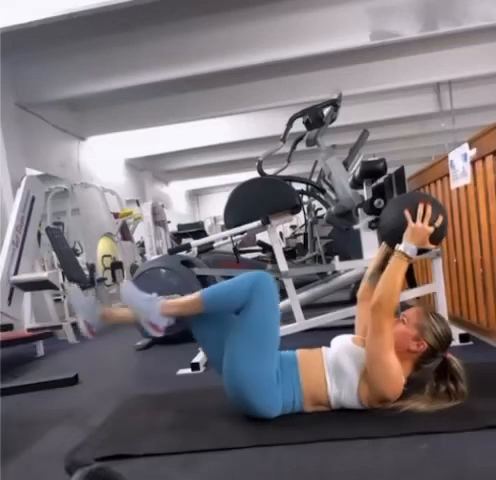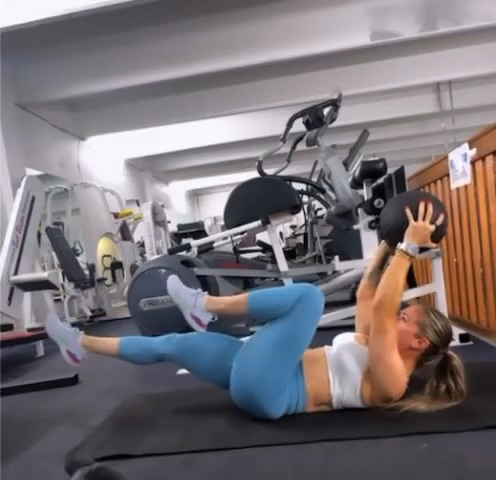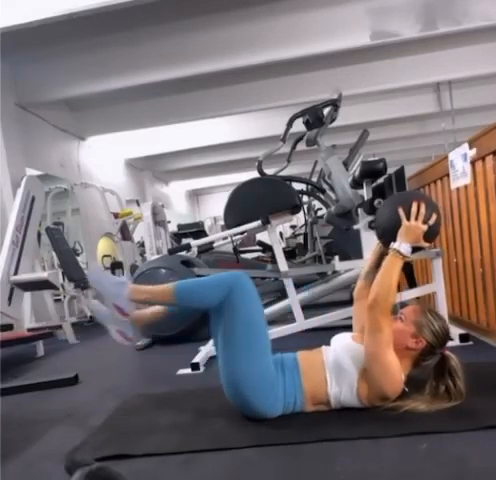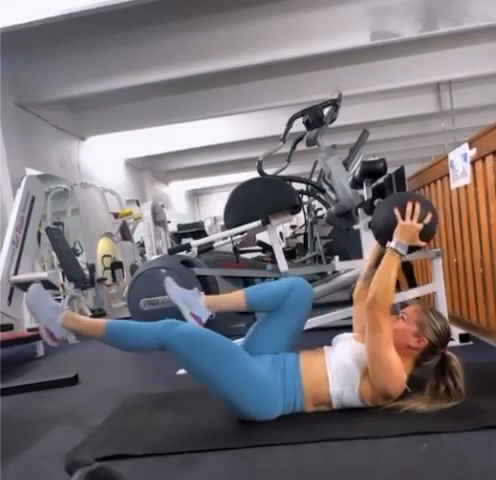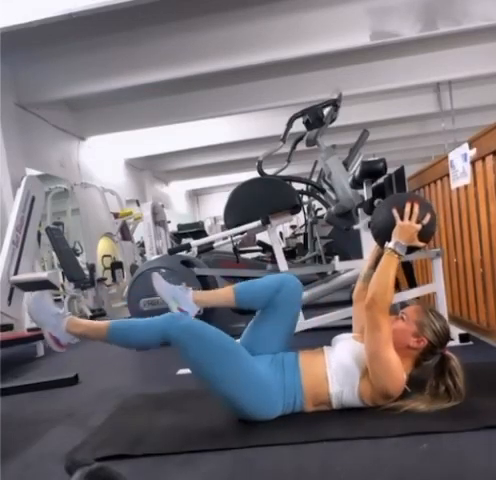
dt=0.4s
person 1, frame 1
left shoulder: (388, 381)
right shoulder: (373, 352)
left elbow: (378, 310)
right elbow: (366, 298)
left wrist: (407, 249)
right wrist: (387, 246)
left hip: (261, 391)
right hip: (266, 370)
left knee: (260, 283)
right knee: (202, 307)
left ankle: (160, 309)
right ankle: (105, 316)
person 1, frame 2
left shoulder: (391, 380)
right shoulder: (372, 349)
left elbow: (382, 309)
right elbow: (366, 297)
left wrist: (409, 247)
right wrist: (387, 246)
left hip: (262, 390)
right hip: (257, 374)
left knee: (309, 295)
right knee: (172, 343)
left ankle: (208, 305)
right ankle: (84, 344)
person 1, frame 3
left shoulder: (388, 378)
right shoulder: (369, 348)
left elbow: (376, 309)
right elbow: (362, 296)
left wrist: (402, 247)
right wrist: (384, 244)
left hip: (259, 392)
right hip: (271, 373)
left knee: (235, 283)
right knee: (213, 296)
left ankle: (132, 296)
right ankle: (131, 319)
person 1, frame 4
left shoulder: (389, 379)
right shoulder: (371, 350)
left elbow: (375, 308)
right elbow: (362, 297)
left wrist: (399, 247)
right wrist: (380, 246)
left hip: (259, 393)
right hip: (265, 367)
left knee: (174, 333)
right knee: (298, 289)
left ankle: (66, 322)
right ankle: (201, 306)
person 1, frame 5
left shoulder: (389, 379)
right shoulder: (371, 349)
left elbow: (373, 308)
right elbow: (361, 297)
left wrist: (398, 246)
right wrist: (381, 247)
left hip: (260, 393)
right hip: (265, 365)
left knee: (176, 326)
right knee: (288, 285)
left ankle: (70, 328)
right ankle: (194, 300)
